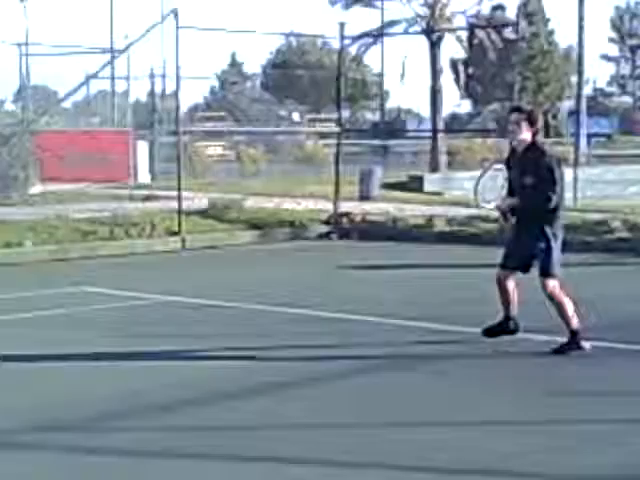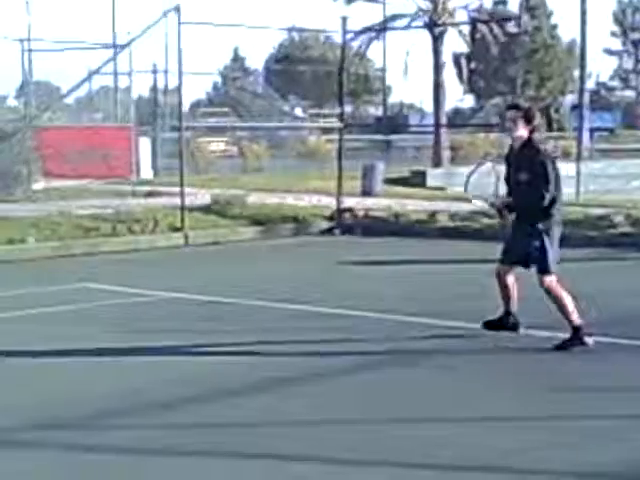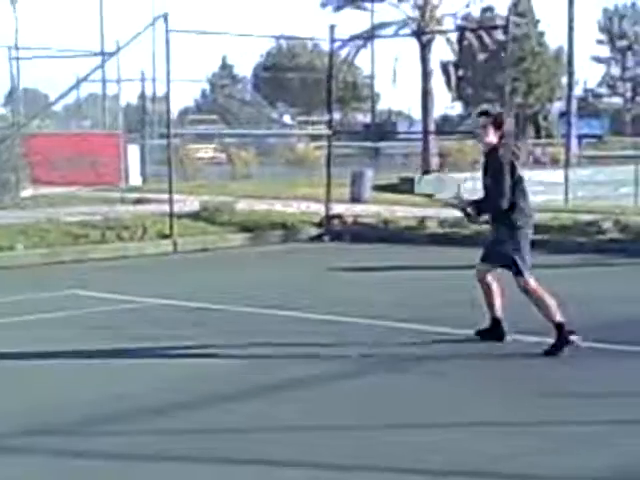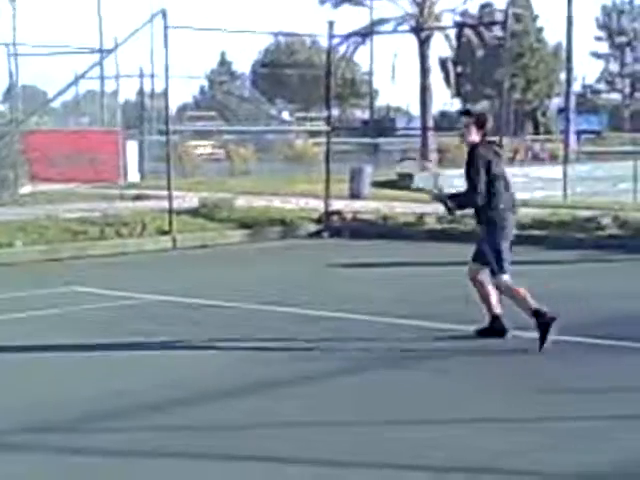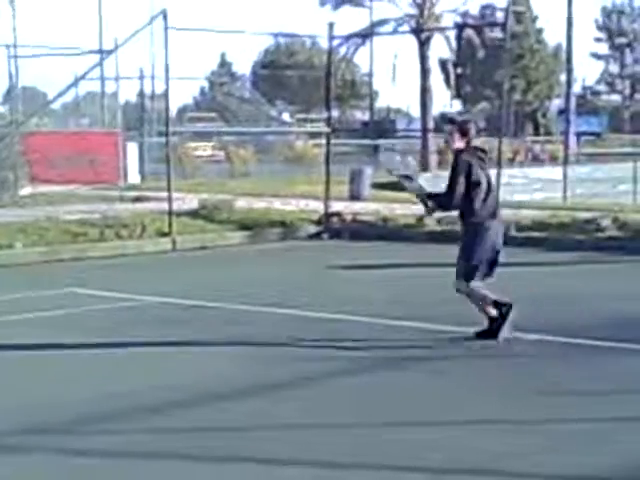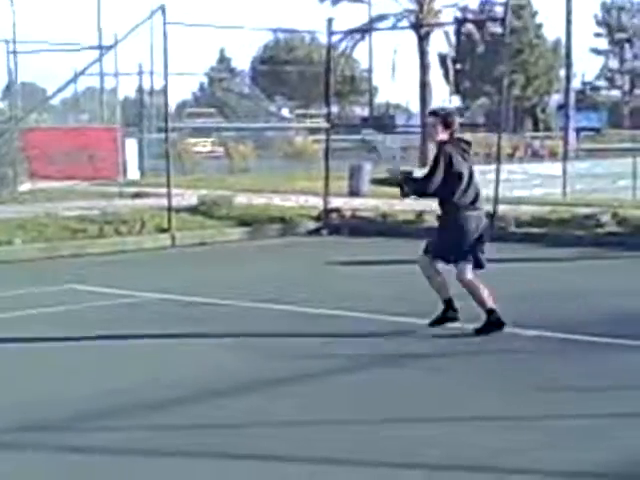
dt=0.1s
person 1, frame 1
left shoulder: (544, 159)
right shoulder: (512, 157)
left elbow: (553, 198)
left wrist: (517, 202)
right wrist: (509, 208)
left hip: (545, 229)
right hip: (522, 228)
left knee: (550, 286)
right knee: (503, 276)
left ankle: (577, 337)
right ankle: (509, 321)
person 1, frame 2
left shoulder: (539, 155)
right shoulder: (512, 154)
left elbow: (545, 195)
left wrist: (510, 201)
right wrist: (506, 204)
left hip: (542, 226)
right hip: (521, 224)
left knee: (548, 282)
right knee: (503, 271)
left ankle: (580, 333)
right ankle: (509, 317)
person 1, frame 3
left shoulder: (500, 159)
right shoulder: (492, 157)
left elbow: (501, 200)
left wrist: (471, 207)
right wrist: (476, 207)
left hip: (513, 228)
right hip: (502, 228)
left knee: (527, 284)
right knee: (483, 273)
left ankle: (564, 334)
right ankle: (495, 326)
person 1, frame 4
left shoulder: (479, 156)
right shoulder: (484, 154)
left elbow: (476, 196)
left wrist: (447, 199)
right wrist: (454, 200)
left hip: (495, 225)
right hip: (494, 223)
left knee: (502, 282)
right knee: (474, 272)
left ankle: (543, 317)
right ankle: (496, 323)
person 1, frame 5
left shoulder: (464, 161)
right shoulder: (473, 160)
left elbow: (453, 200)
right elbow: (457, 197)
left wrist: (426, 196)
right wrist: (423, 191)
left hip: (479, 230)
right hip: (491, 227)
left knee: (463, 285)
right knee: (471, 284)
left ankle: (500, 306)
right ankle: (493, 323)
person 1, frame 6
left shoulder: (444, 152)
right shoulder: (457, 152)
left elbow: (430, 185)
right elbow: (443, 187)
left wrist: (404, 180)
right wrist: (409, 177)
left hip: (456, 220)
right hip: (475, 218)
left knee: (426, 262)
right knee: (466, 275)
left ankle: (449, 308)
right ankle: (493, 317)
